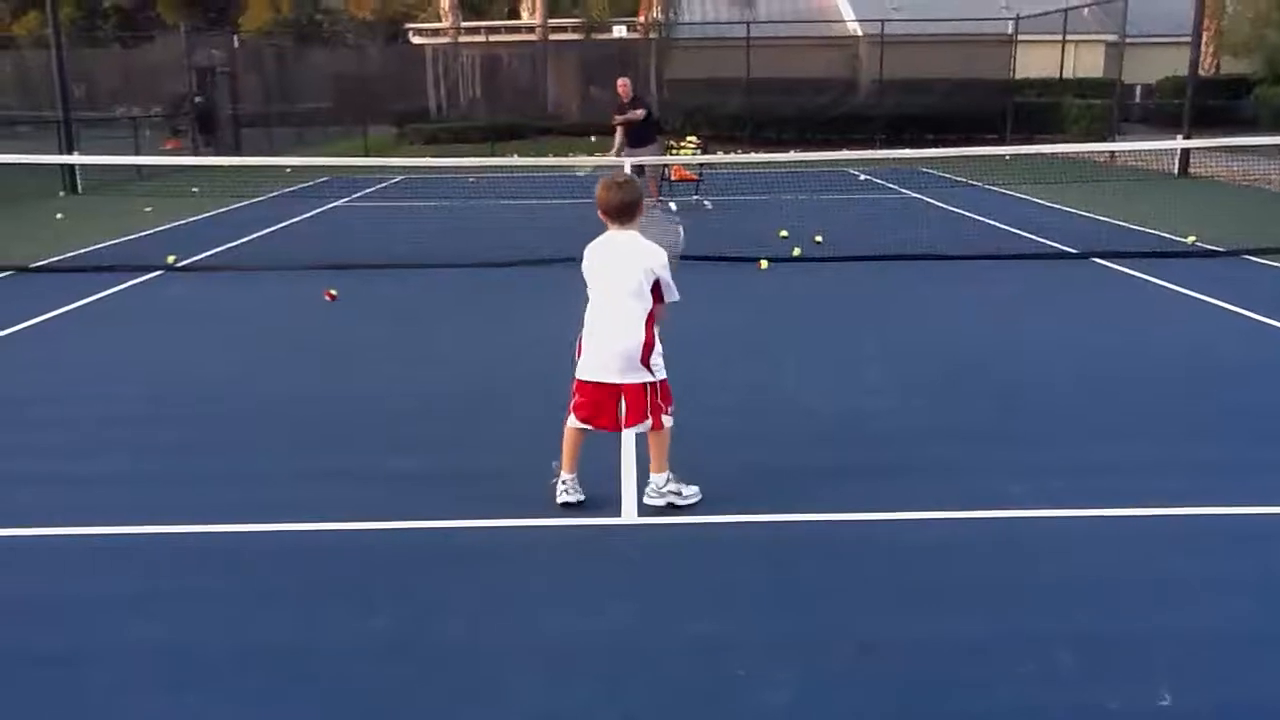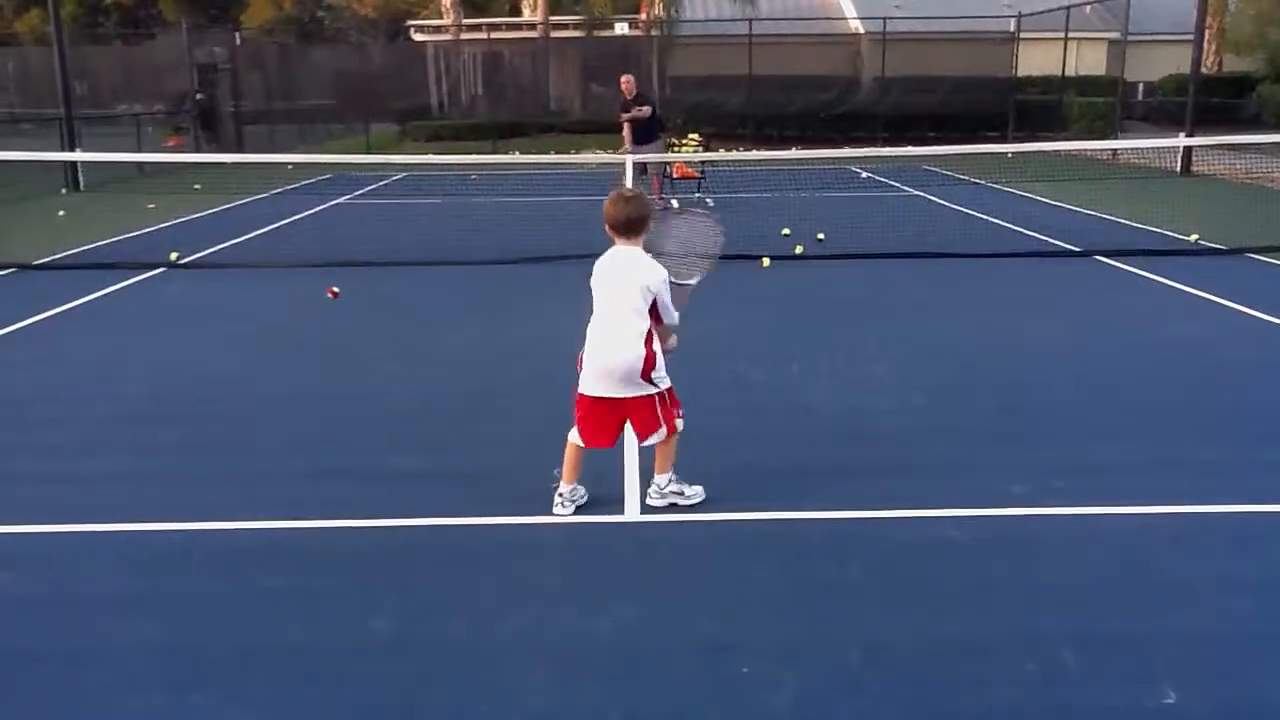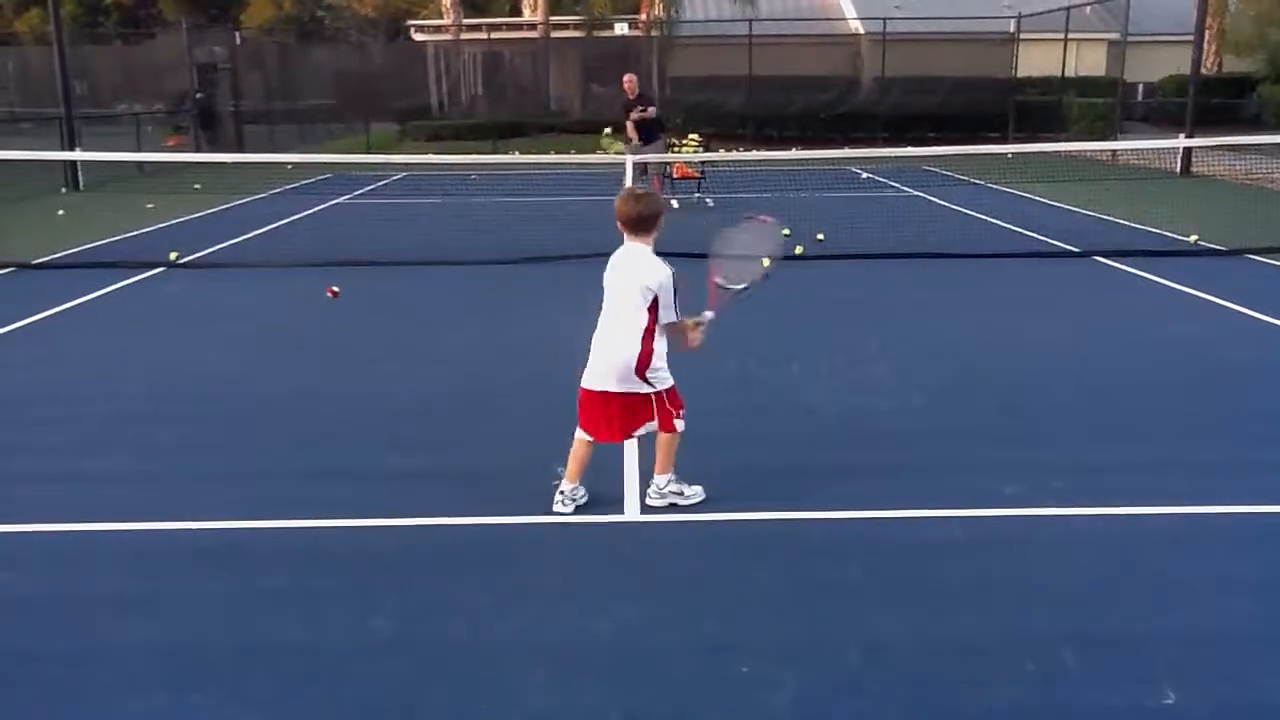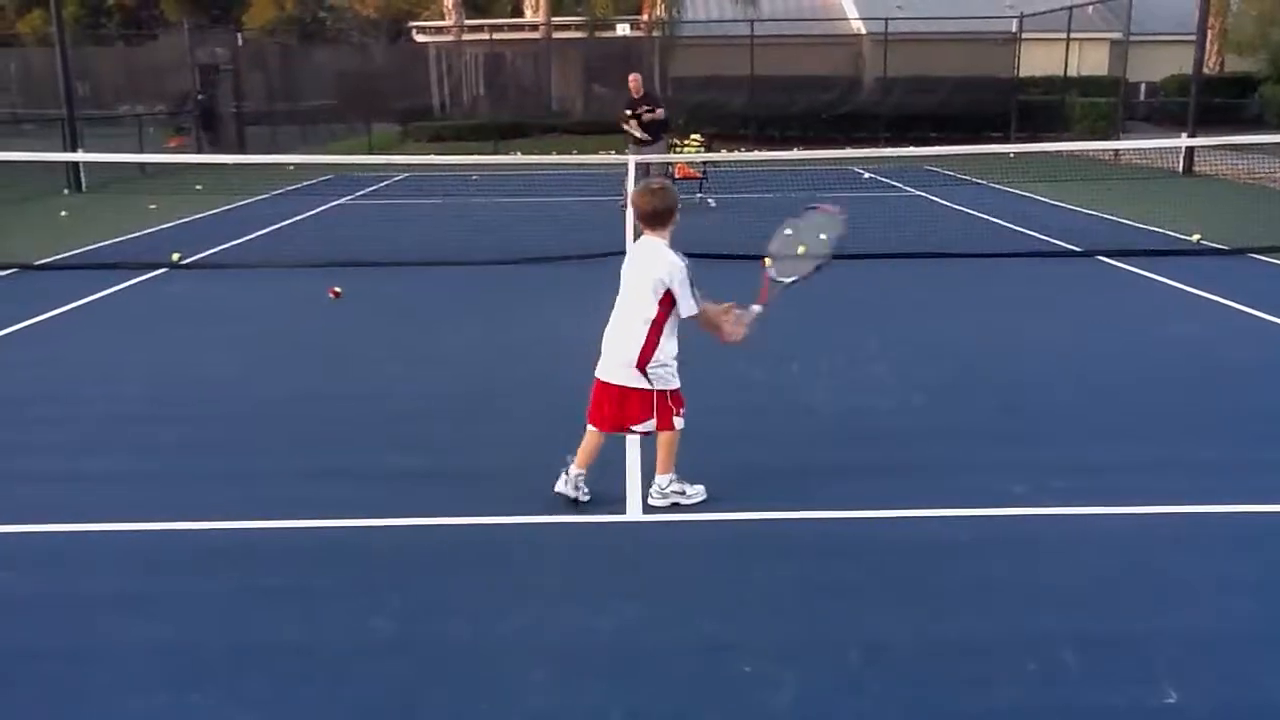
dt=0.1s
person 1, frame 1
left shoulder: (592, 251)
right shoulder: (655, 255)
right elbow: (661, 305)
left hip: (595, 347)
right hip: (637, 350)
left knee: (579, 415)
right knee: (657, 416)
left ankle: (567, 483)
right ankle: (660, 483)
person 1, frame 2
left shoulder: (601, 266)
right shoulder: (655, 273)
right elbow: (666, 323)
right wrist: (666, 341)
left hip: (595, 361)
right hip: (639, 364)
left knee: (583, 429)
right knee: (669, 420)
left ankle: (566, 493)
right ankle: (663, 485)
person 1, frame 3
left shoulder: (616, 260)
right shoulder: (659, 271)
right elbow: (668, 323)
left wrist: (684, 324)
right wrist: (686, 337)
left hip: (602, 357)
right hip: (638, 362)
left knee: (589, 426)
right knee: (670, 418)
left ankle: (567, 491)
right ankle: (663, 485)
person 1, frame 4
left shoulder: (636, 251)
right shoulder: (672, 264)
right elbow: (691, 311)
left wrist: (715, 311)
right wrist: (724, 329)
left hip: (613, 347)
right hip: (646, 356)
left knee: (604, 418)
right knee: (670, 416)
left ankle: (574, 477)
right ankle: (665, 485)
